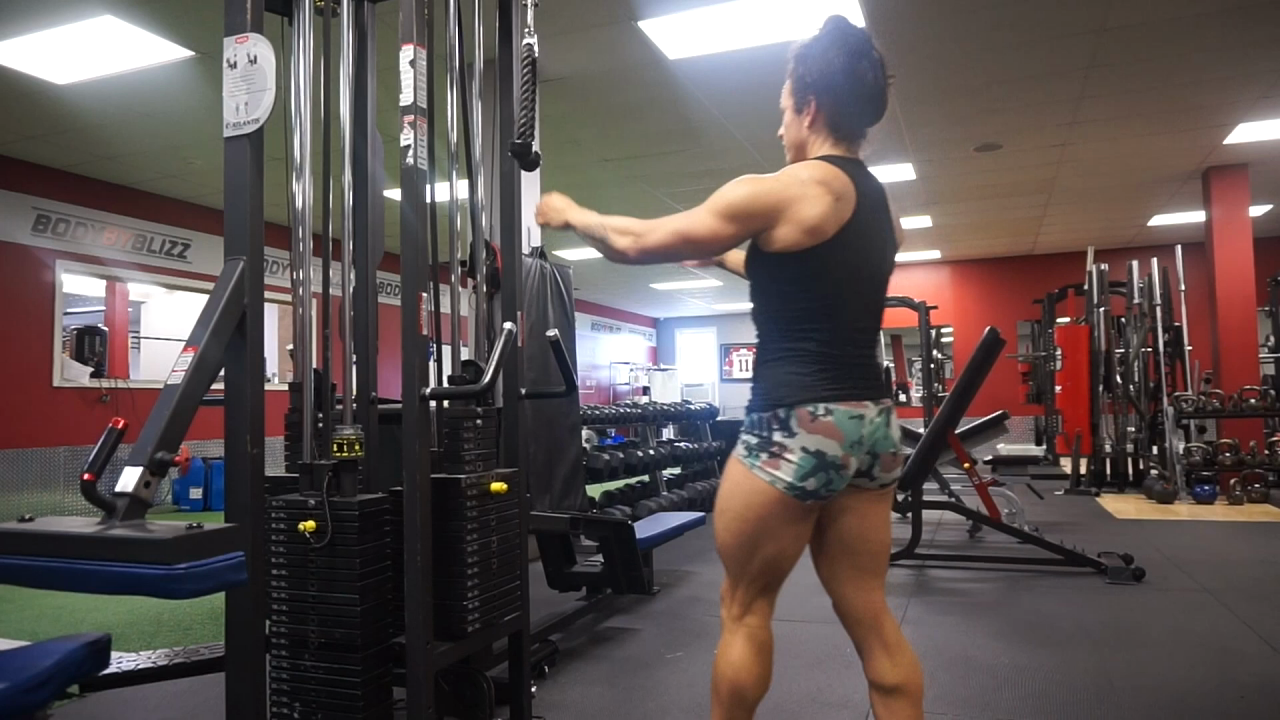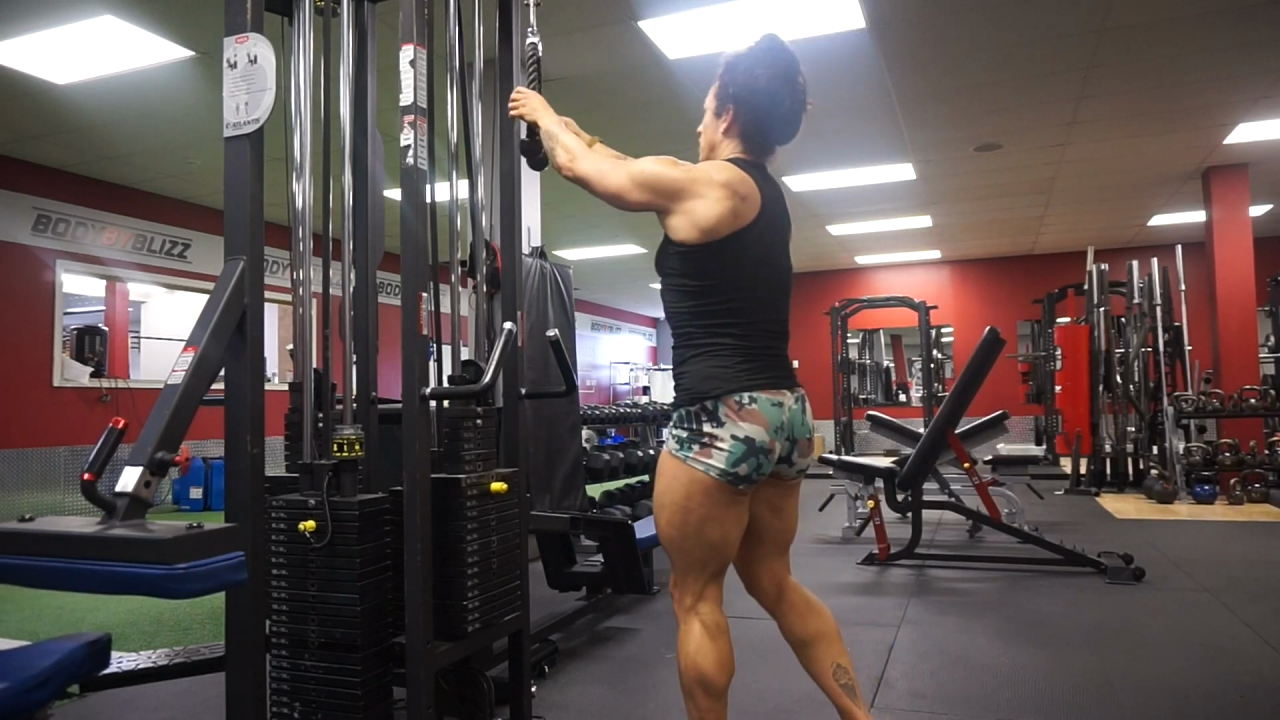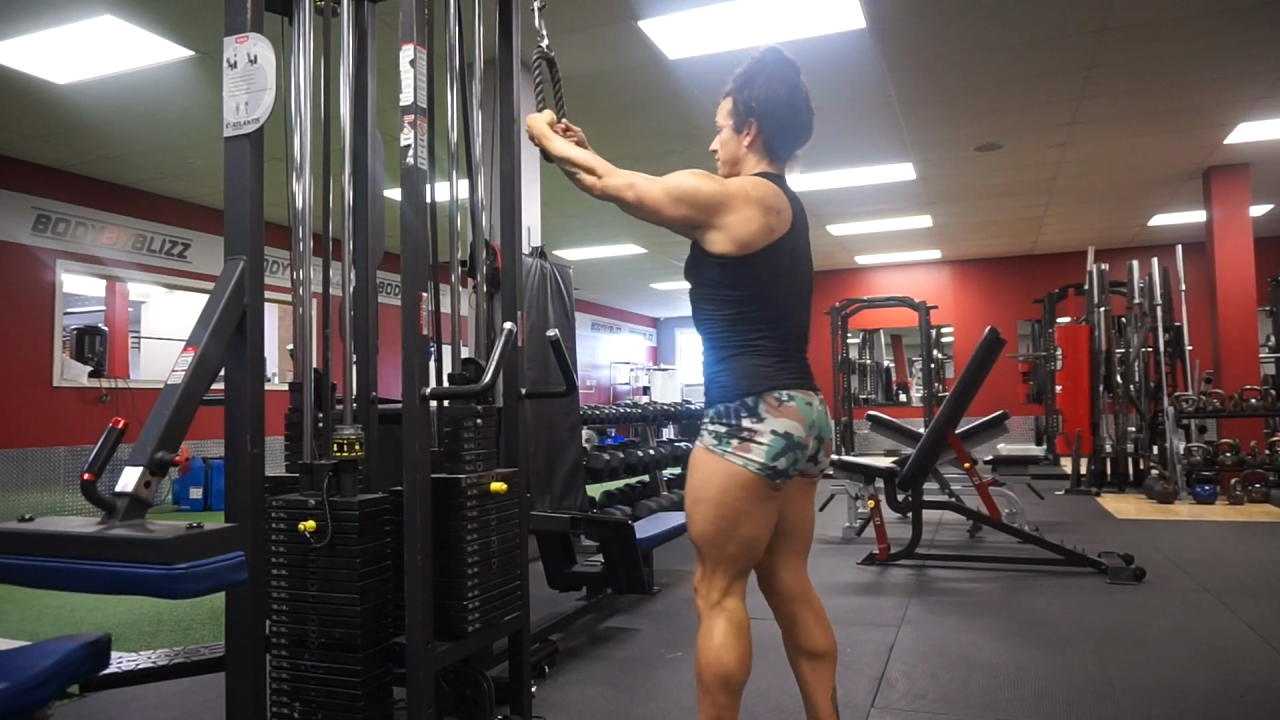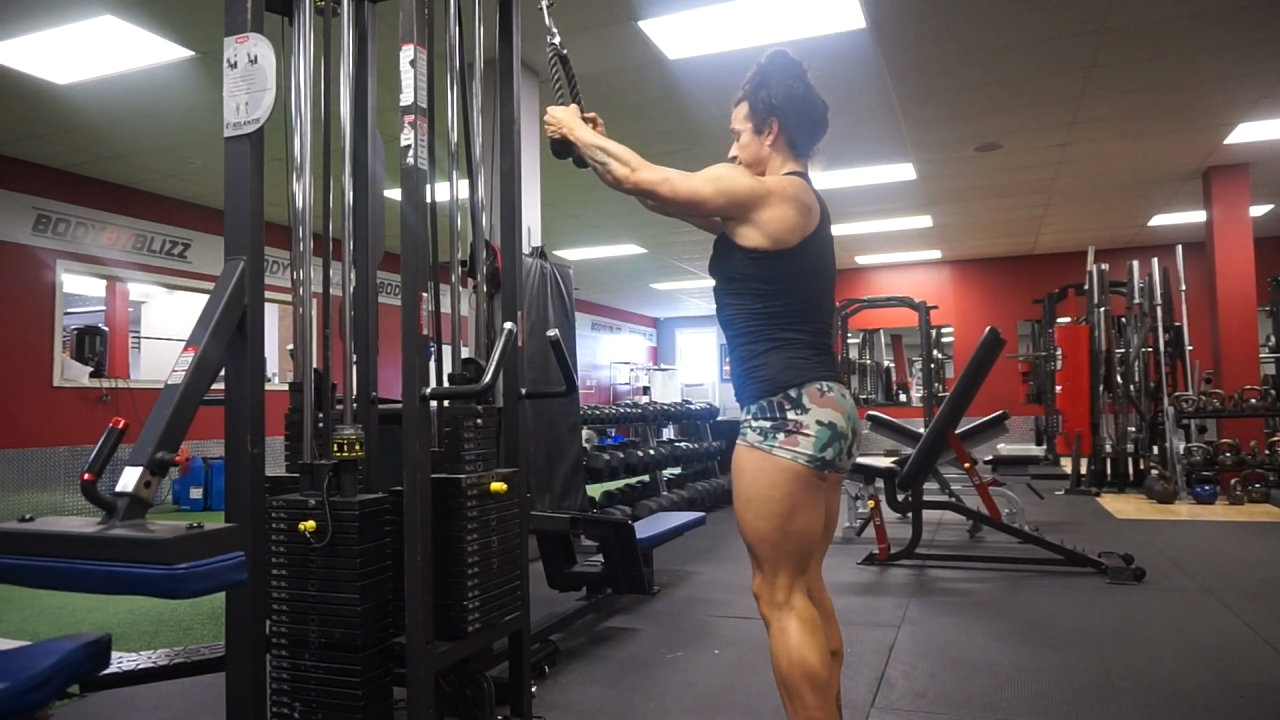
dt=0.5s
person 1, frame 1
left shoulder: (784, 190)
right shoulder: (878, 208)
left elbow: (641, 243)
left wrist: (573, 215)
right wrist: (717, 250)
left hip: (797, 426)
right hip: (867, 422)
left knee: (744, 607)
right knee: (867, 615)
person 1, frame 2
left shoulder: (698, 184)
right shoulder: (766, 197)
left elbow: (573, 166)
left wrist: (540, 114)
right wrist: (589, 139)
left hip: (722, 418)
right hip: (782, 411)
left knee: (695, 599)
right knee: (773, 583)
person 1, frame 3
left shoulder: (730, 198)
right shoulder: (776, 205)
left elbow: (611, 185)
right elbow: (641, 192)
left wrist: (547, 139)
right wrist: (585, 151)
left hip: (751, 417)
right hip: (795, 412)
left knee: (718, 594)
right knee: (789, 588)
person 1, frame 4
left shoulder: (763, 193)
right shoulder: (793, 202)
left elbow: (643, 178)
right elbow: (665, 194)
left wrist: (573, 130)
right wrist: (597, 144)
left hip: (787, 412)
right hip: (818, 409)
left knee: (780, 596)
right knee: (802, 590)
